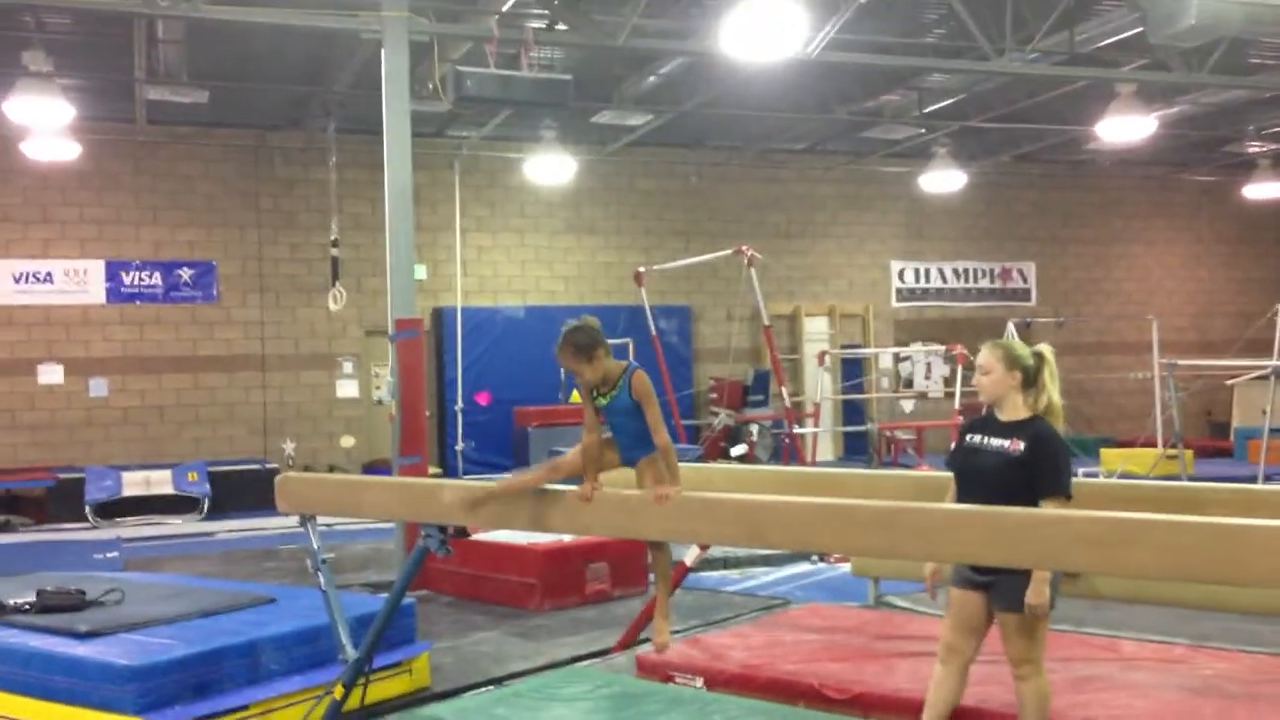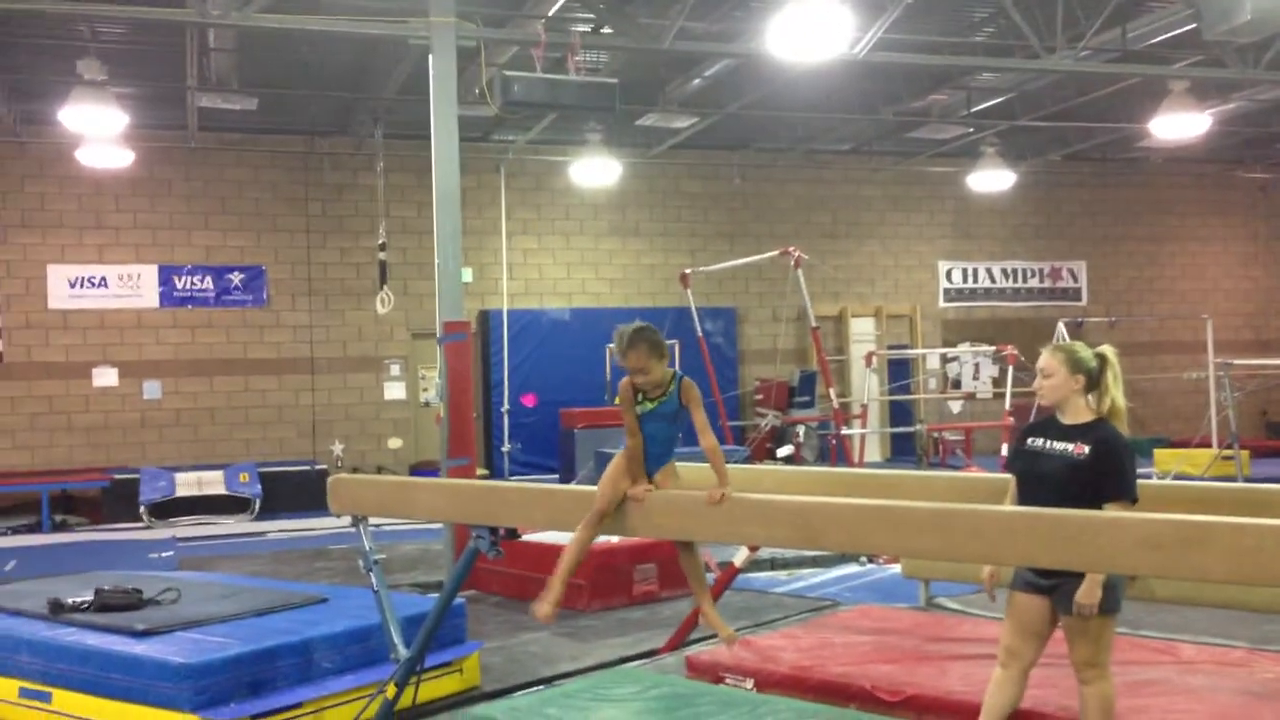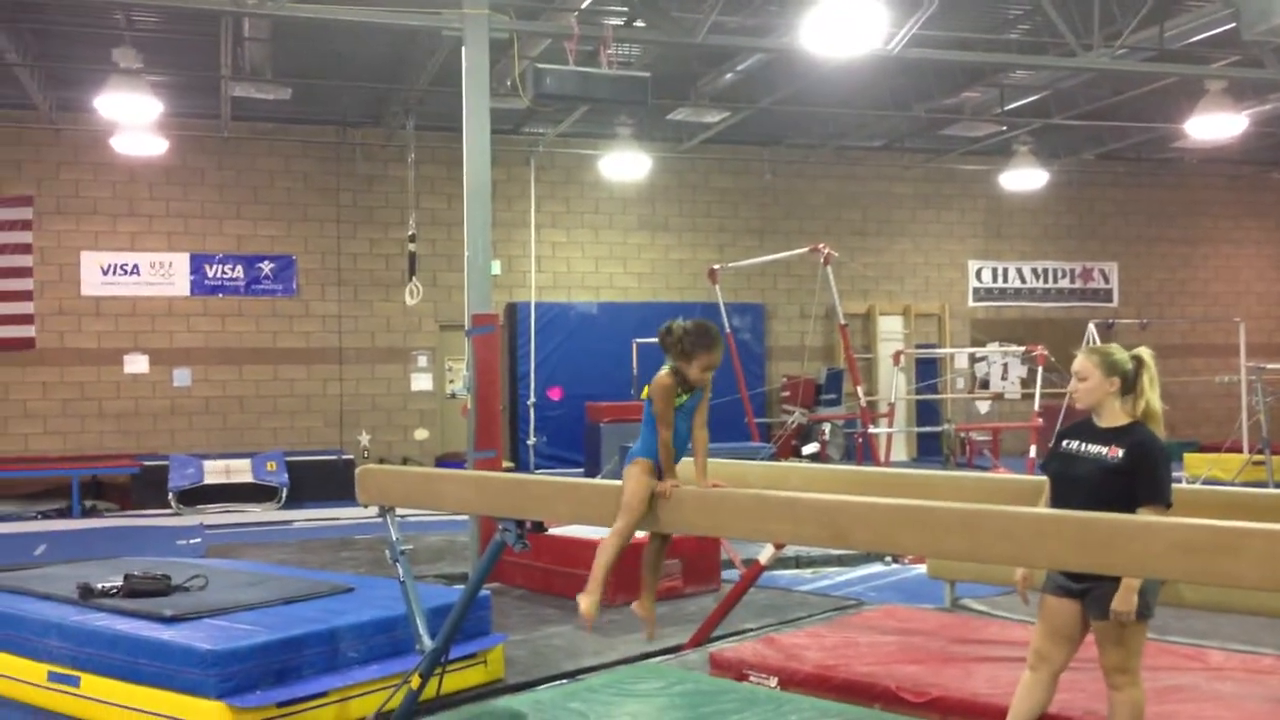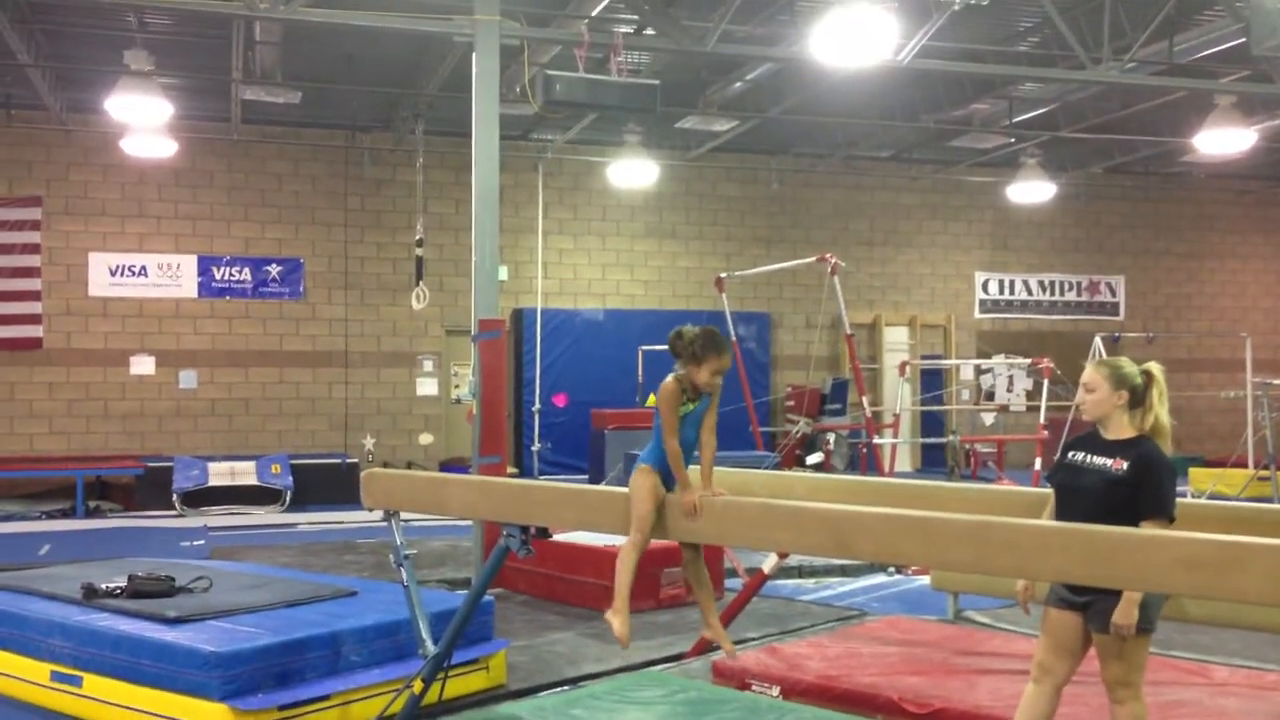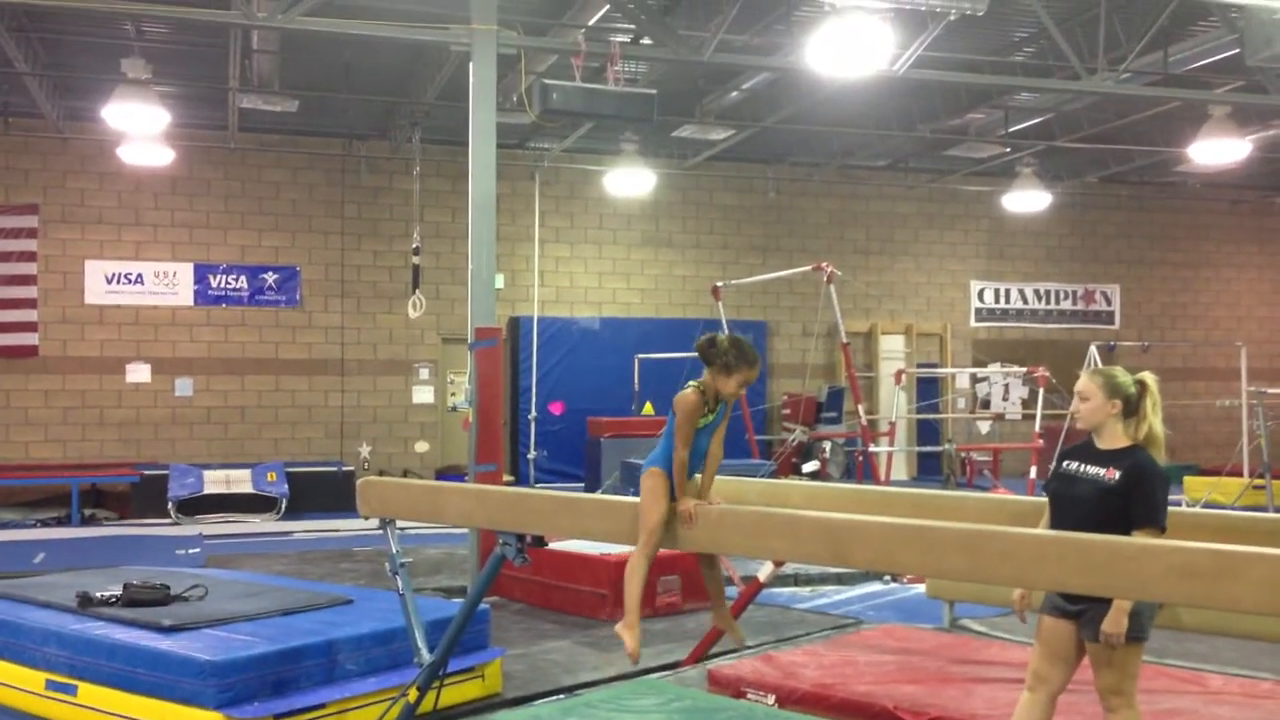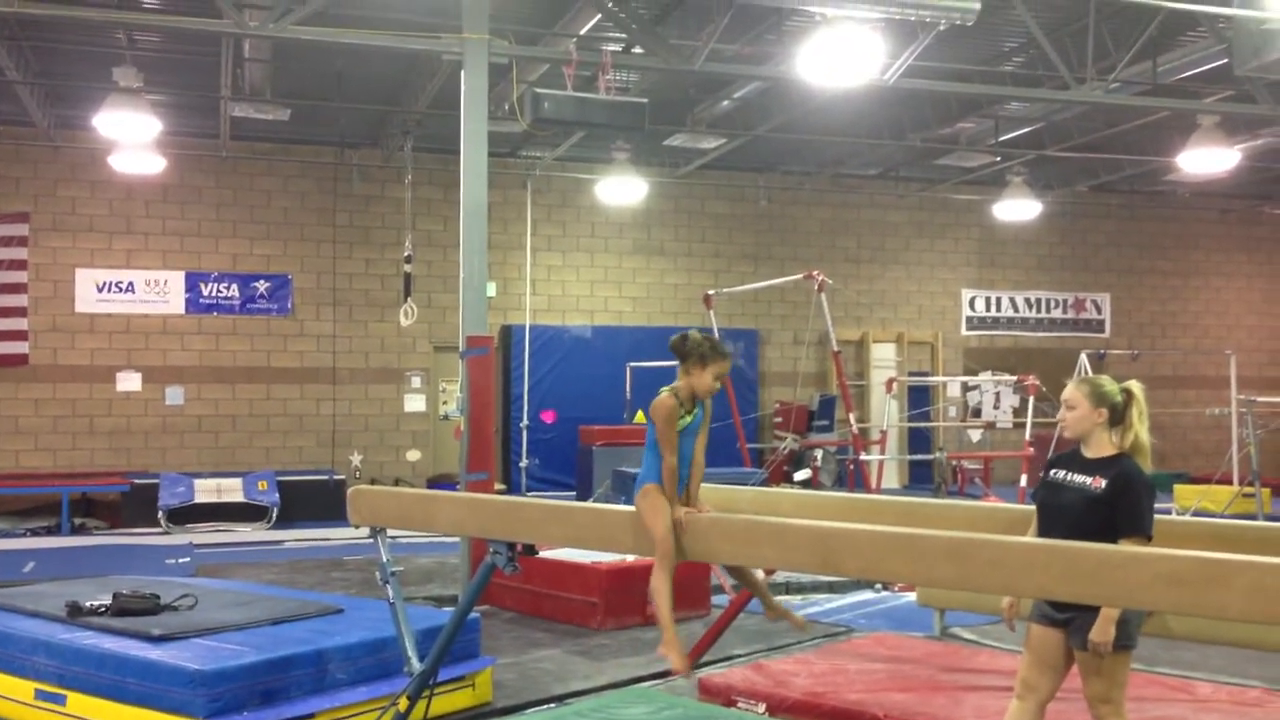
dt=0.5s
person 1, frame 1
left shoulder: (1043, 439)
right shoulder: (973, 430)
right elbow: (956, 496)
left wrist: (1041, 579)
left hip: (1019, 570)
right hip: (972, 564)
left knee: (1025, 665)
right knee: (951, 654)
person 1, frame 2
left shoulder: (1108, 442)
right shoulder: (1033, 433)
right elbow: (1014, 499)
left wrist: (1095, 580)
left hip: (1084, 573)
right hip: (1034, 567)
left knee: (1090, 669)
right knee: (1011, 658)
person 1, frame 3
left shoulder: (1144, 445)
right shoulder: (1070, 435)
right elbow: (1049, 501)
left wrist: (1131, 587)
left hip: (1116, 577)
right hip: (1066, 570)
left knee: (1120, 675)
right knee: (1040, 661)
person 1, frame 4
left shoulder: (1149, 459)
right shoulder: (1075, 447)
right elbow: (1053, 513)
left wrist: (1132, 601)
left hip: (1119, 591)
right hip: (1069, 583)
left knee: (1122, 688)
right knee: (1044, 674)
person 1, frame 5
left shoulder: (1142, 469)
right shoulder: (1071, 457)
right elbow: (1049, 523)
left wrist: (1121, 608)
left hip: (1113, 598)
right hip: (1064, 592)
right knee: (1039, 683)
person 1, frame 6
left shoulder: (1128, 477)
right shoulder: (1058, 465)
right elbow: (1037, 530)
left wrist: (1109, 618)
left hip: (1100, 607)
right hip: (1051, 600)
right knee: (1028, 690)
person 2, frame 1
left shoulder: (636, 378)
right shoulder: (588, 386)
left elbow: (659, 432)
right elbow: (591, 433)
left wrist: (672, 482)
right wrist: (590, 480)
left hip: (647, 451)
right hip: (616, 444)
right knee: (556, 468)
left ankle: (662, 613)
right ankle: (481, 495)
person 2, frame 2
left shoulder: (684, 387)
right shoulder: (627, 388)
left elbow: (706, 437)
right elbow: (633, 439)
left wrist: (723, 484)
right wrist: (636, 482)
left hip: (661, 462)
right hip: (630, 459)
right knee: (599, 512)
left ankle: (707, 609)
right ankle: (554, 592)
person 2, frame 3
left shoulder: (703, 382)
right shoulder: (664, 381)
left elbow: (699, 429)
right elbow: (664, 433)
left wrist: (701, 478)
right wrist: (667, 476)
left hip: (666, 466)
right hip: (644, 461)
left knee: (661, 535)
right knee: (628, 521)
left ankle: (646, 602)
right ankle: (591, 593)
person 2, frame 4
left shoulder: (712, 389)
right shoulder: (671, 388)
left elbow: (708, 437)
right elbow: (670, 443)
left wrist: (706, 486)
right wrist: (685, 488)
left hip: (677, 474)
right hip: (651, 469)
left knee: (693, 550)
right knee: (640, 533)
left ankle: (712, 624)
right ankle: (619, 610)
person 2, frame 5
left shoulder: (726, 398)
right shoulder: (691, 398)
left elbow: (715, 448)
right elbow: (681, 451)
left wrist: (704, 494)
right wrist: (681, 498)
left hip: (686, 476)
right hip: (660, 471)
right knee: (649, 542)
left ankle: (721, 613)
right ankle: (630, 622)
person 2, frame 6
left shoulder: (703, 403)
right shoulder: (666, 403)
left elbow: (698, 454)
right elbow: (668, 458)
left wrist: (692, 502)
right wrist: (677, 505)
left hip: (680, 487)
right hip: (654, 486)
right knee: (667, 557)
left ankle: (771, 605)
right ankle: (670, 639)
